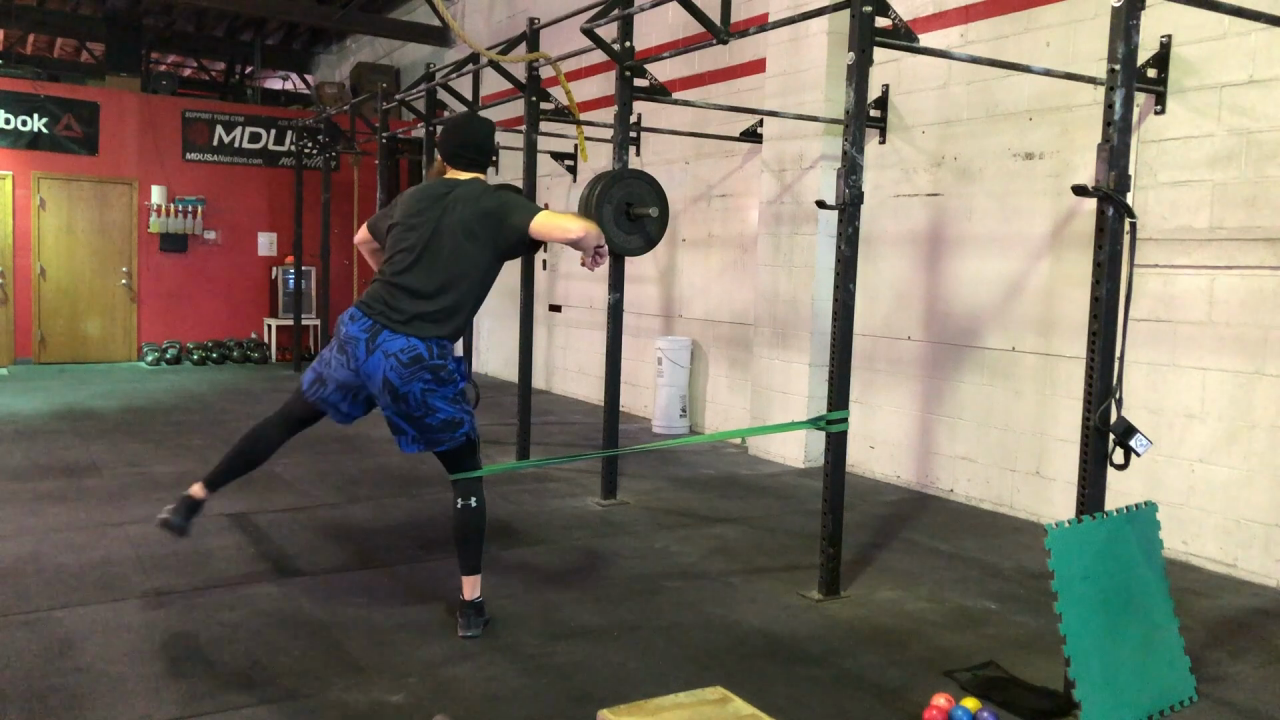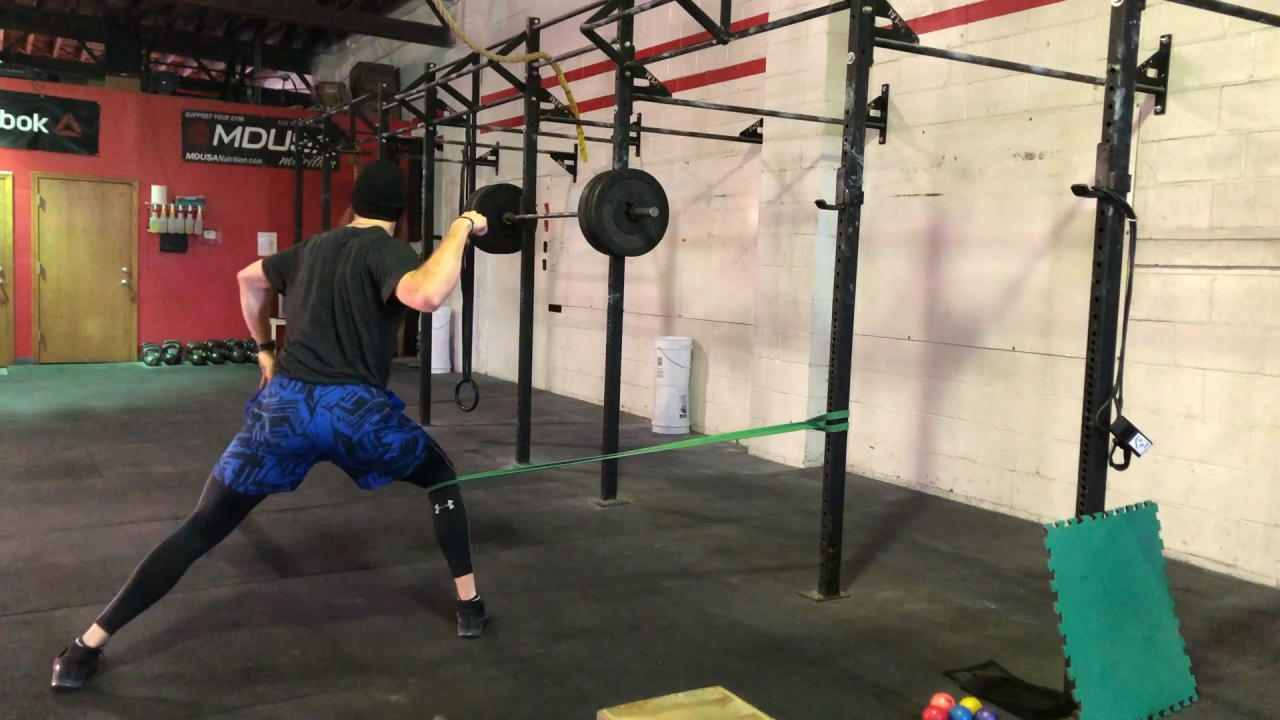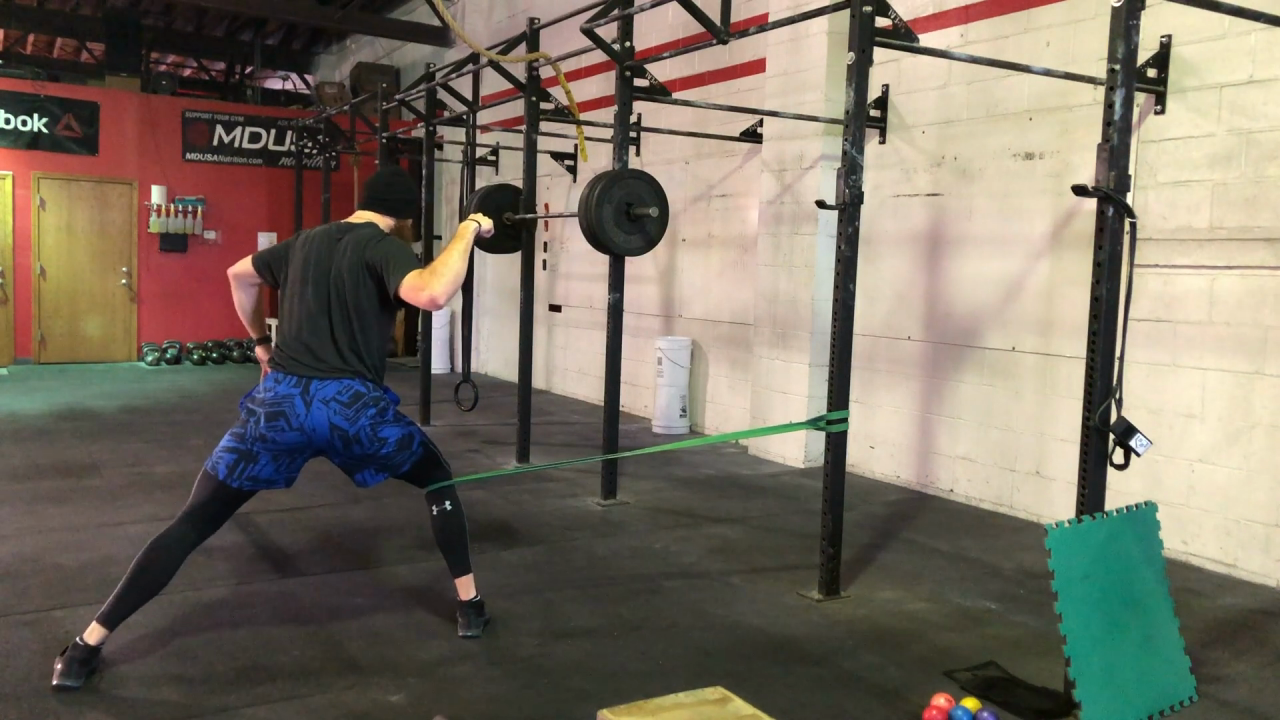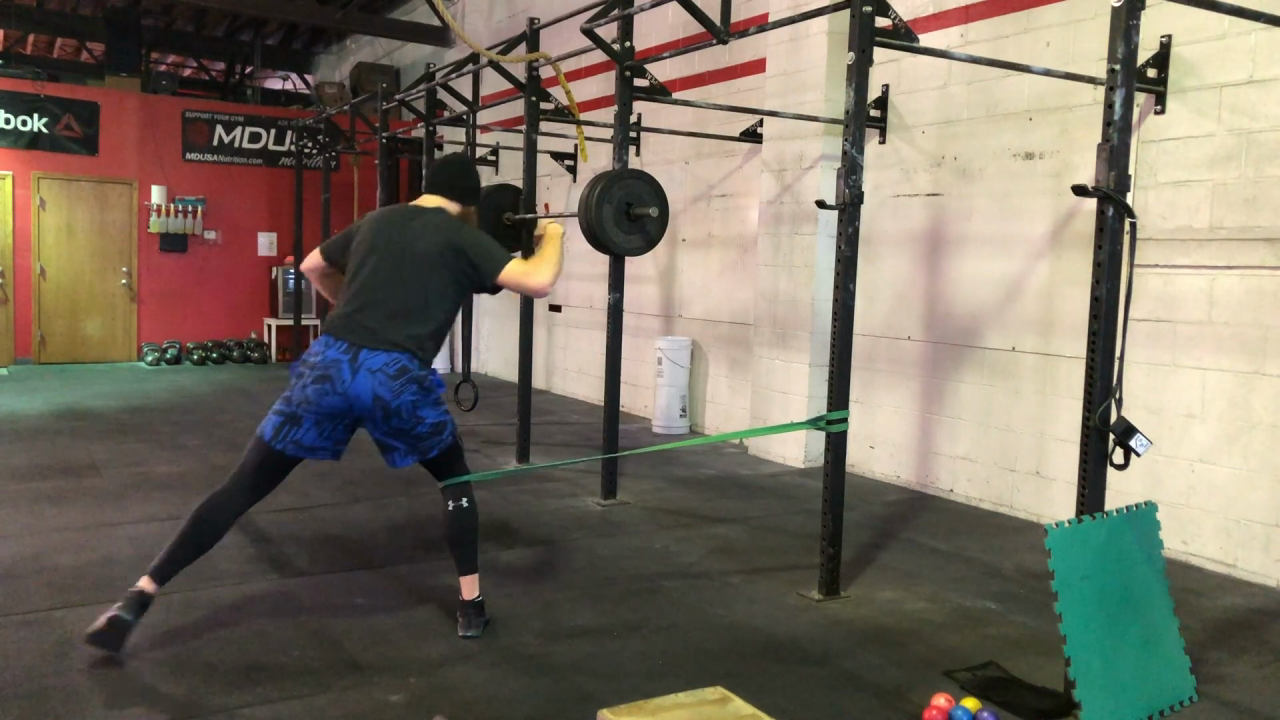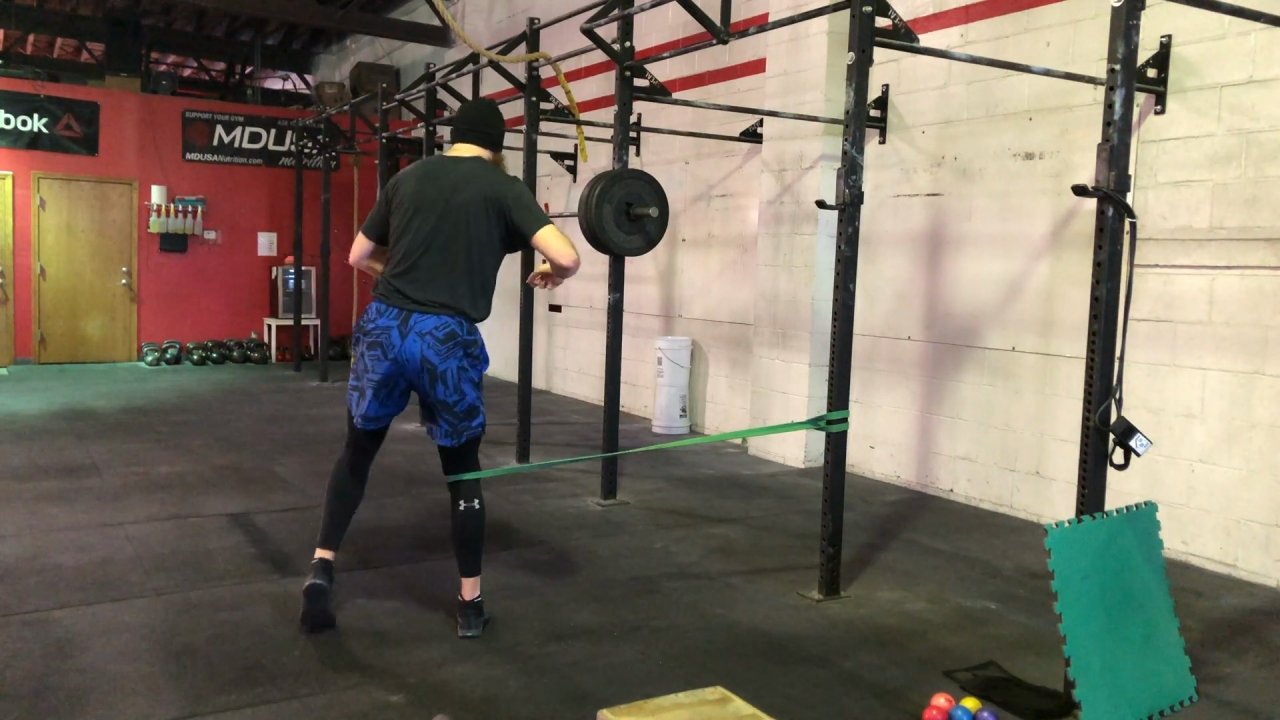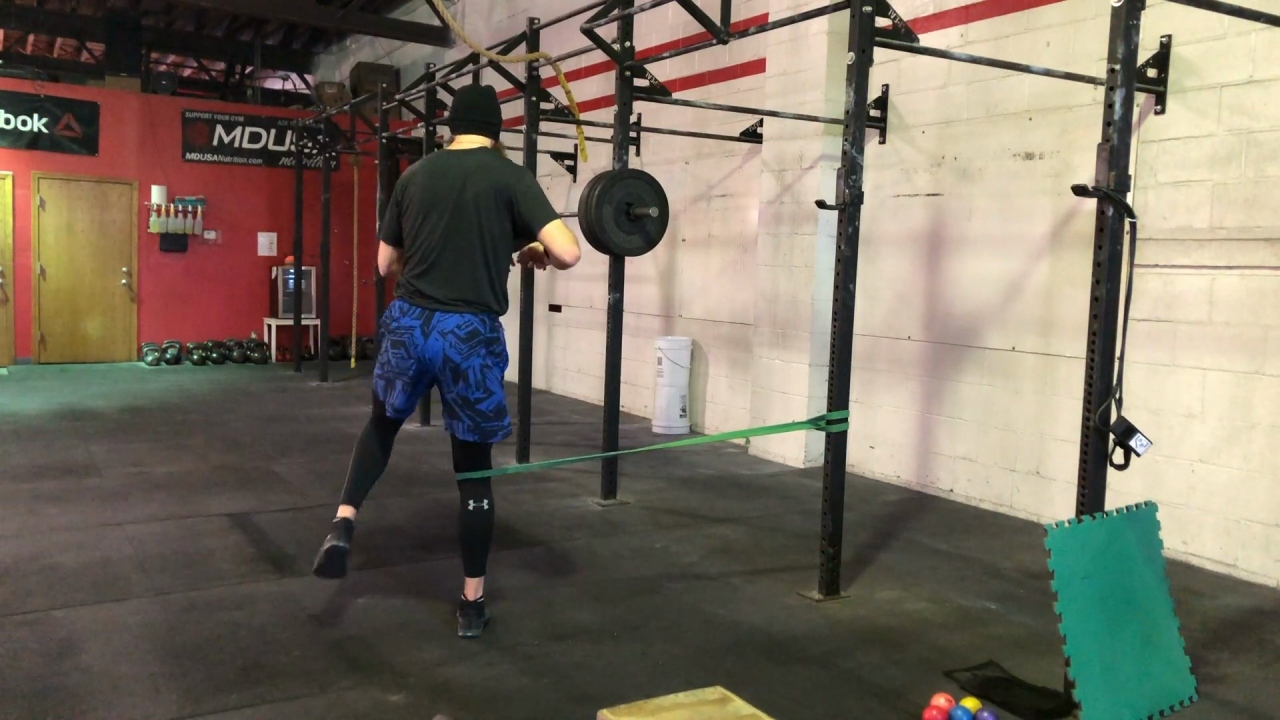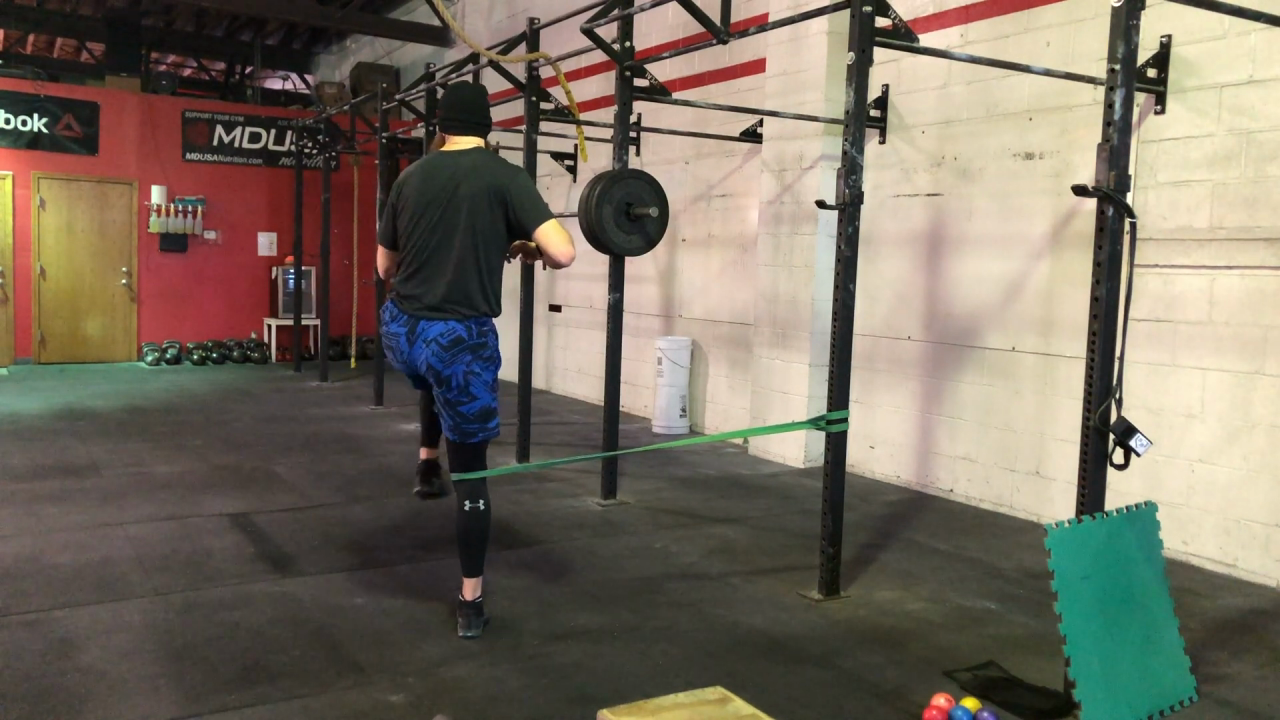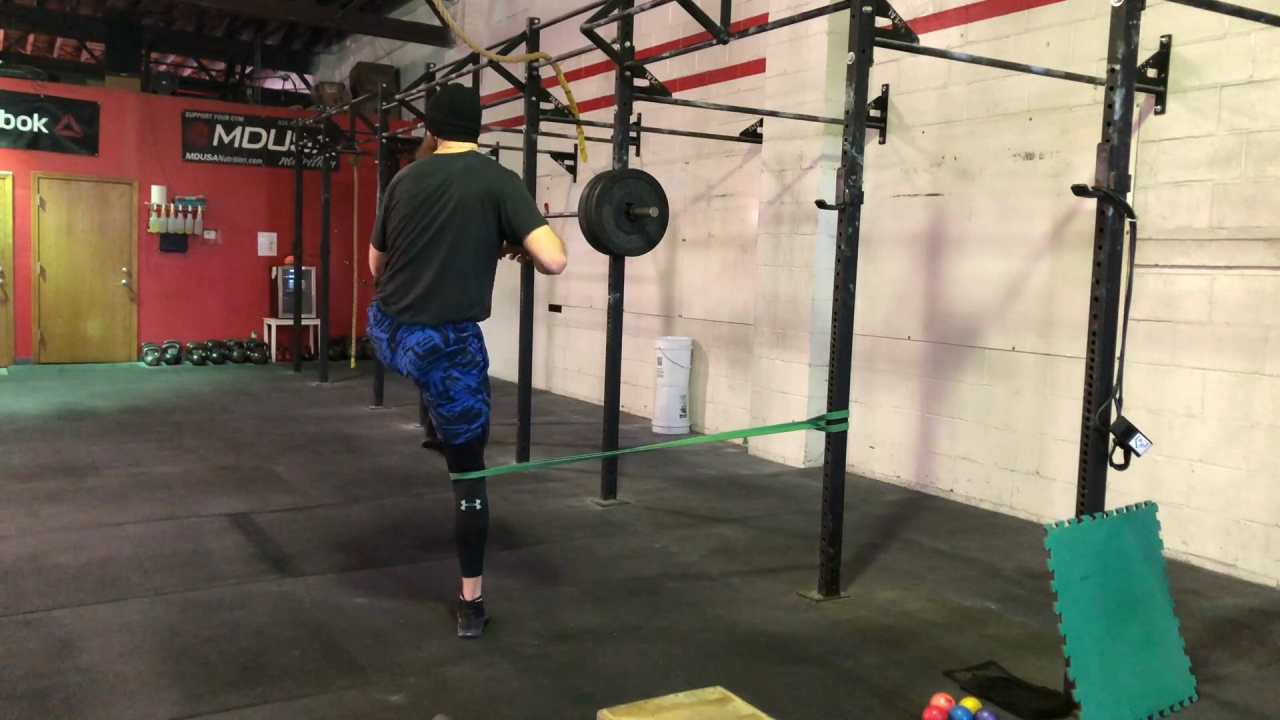
dt=0.5s
person 1, frame 1
left shoulder: (414, 198)
right shoulder: (496, 204)
left elbow: (364, 243)
right elbow: (573, 229)
right wrist: (595, 244)
left hip: (360, 334)
right hip: (418, 360)
left knee: (290, 417)
right knee: (465, 473)
left ankle: (193, 499)
right ankle: (471, 607)
person 1, frame 2
left shoulder: (313, 248)
right shoulder: (387, 252)
left elbow: (249, 280)
right elbow: (426, 294)
left wrist: (265, 349)
right wrist: (459, 231)
left hip: (283, 406)
right hip: (355, 412)
left knee: (200, 531)
right knee: (442, 478)
left ankle: (85, 649)
right ankle: (470, 607)
person 1, frame 3
left shoulder: (306, 242)
right shoulder: (383, 248)
left elbow: (239, 275)
right elbow: (432, 293)
left wrist: (262, 341)
right wrist: (466, 233)
left hip: (279, 399)
right hip: (350, 404)
left knee: (193, 522)
right knee: (437, 478)
left ankle: (86, 646)
right ankle: (470, 607)
person 1, frame 4
left shoulder: (376, 222)
right shoulder: (461, 237)
left elbow: (312, 266)
right elbow: (538, 282)
right wrist: (552, 238)
left hip: (328, 364)
right hip: (397, 377)
left knee: (245, 486)
right knee: (454, 476)
left ankle: (137, 600)
right ankle: (469, 606)
person 1, frame 5
left shoulder: (407, 177)
right shoulder: (502, 187)
left elbow: (359, 256)
right elbow: (565, 256)
right wrist: (553, 274)
left hip: (383, 325)
right hip: (448, 339)
left knee: (358, 452)
right knee: (462, 471)
left ankle: (321, 568)
right ankle: (470, 605)
person 1, frame 6
left shoulder: (414, 176)
right shoulder: (510, 177)
left elbow: (386, 265)
right elbow: (568, 253)
right wrist: (536, 255)
left hip: (407, 323)
right hip: (470, 334)
left knee: (383, 422)
right knee: (473, 470)
left ankle: (342, 527)
right ankle: (471, 604)
person 1, frame 7
left shoulder: (410, 176)
right shoulder: (504, 177)
left elbow: (384, 266)
right elbow: (563, 253)
right wrist: (530, 251)
left hip: (400, 327)
right hip: (461, 337)
right knee: (471, 470)
left ankle: (429, 465)
right ankle: (471, 603)
person 1, frame 8
left shoulder: (404, 179)
right shoulder: (499, 182)
right elbow: (554, 260)
right wrist: (517, 248)
left hip: (385, 330)
right hip: (443, 346)
right knee: (468, 472)
left ankle: (440, 424)
right ankle: (471, 604)
